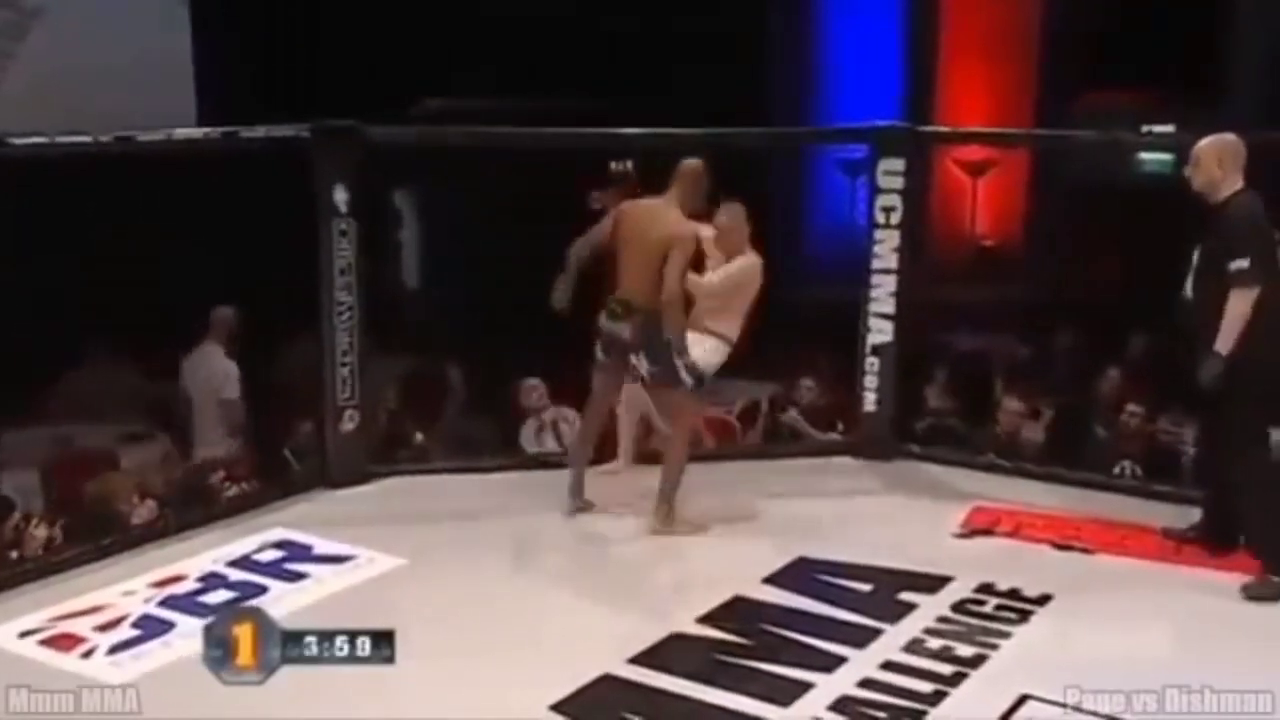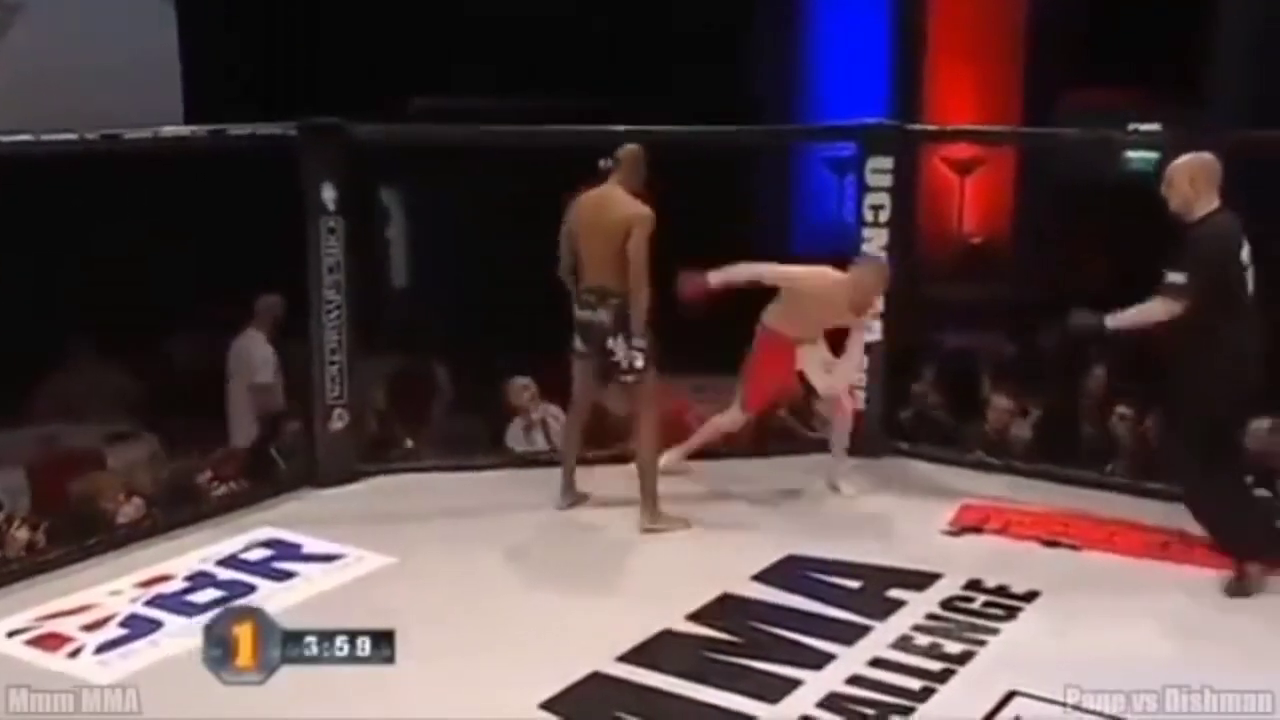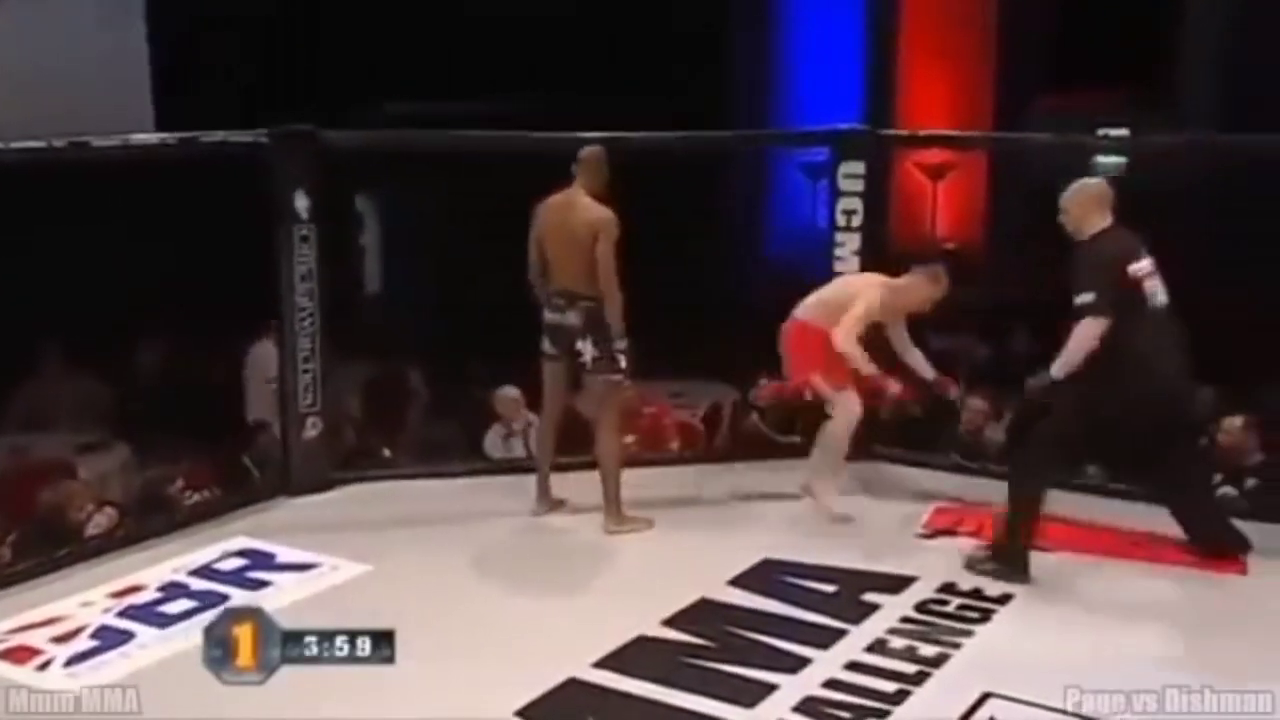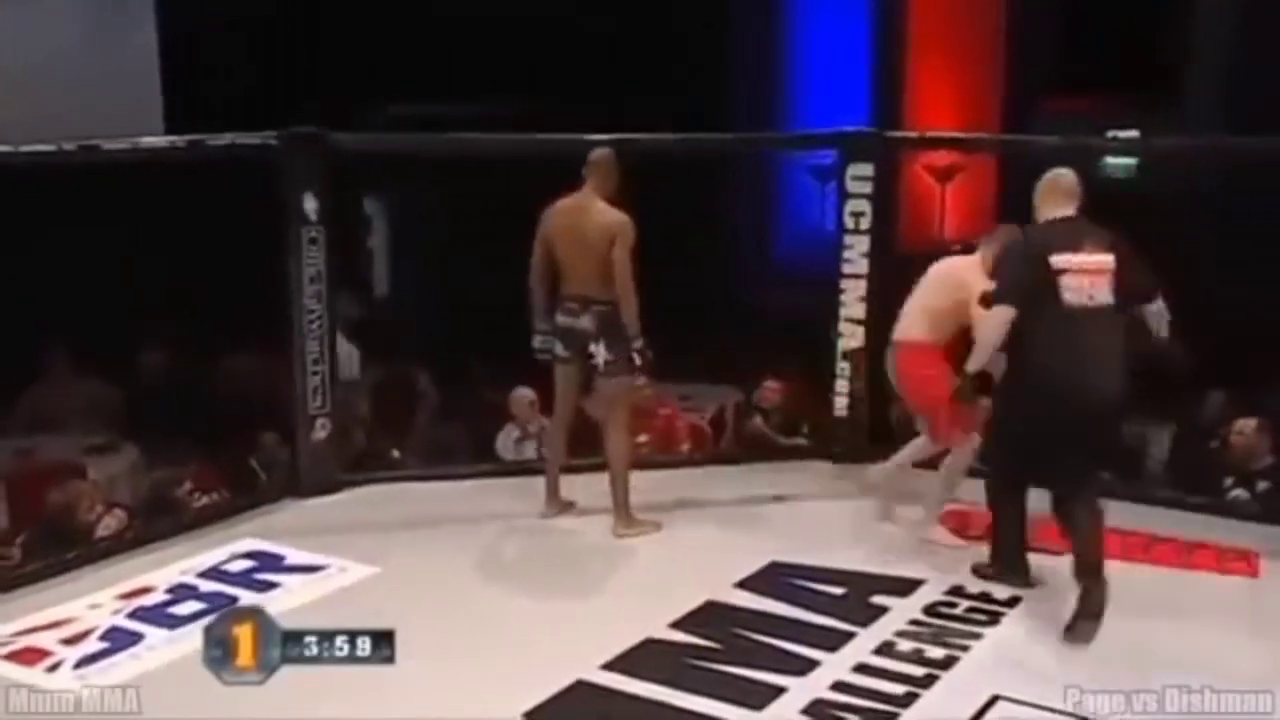
dt=0.3s
person 1, frame 1
left shoulder: (1242, 217)
right shoulder: (1236, 212)
left wrist: (1219, 354)
right wrist: (1218, 353)
right hip: (1237, 353)
right knee: (1219, 441)
right ankle: (1218, 527)
person 1, frame 2
left shoulder: (1209, 239)
right shoulder: (1219, 229)
left elbow: (1172, 303)
left wrist: (1105, 322)
left hip: (1217, 368)
right hip: (1217, 362)
left knee: (1185, 455)
right knee: (1208, 453)
person 1, frame 3
left shoulder: (1094, 257)
right shoulder: (1131, 246)
left elbow: (1094, 325)
left wrist: (1054, 374)
left hip: (1121, 381)
right hip: (1164, 377)
left knee: (1033, 454)
right knee: (1173, 461)
left ankle: (1009, 555)
right ankle: (1220, 537)
person 1, frame 4
left shoulder: (1028, 246)
right shoulder: (1110, 245)
left elbow: (1001, 315)
right elbow: (1152, 305)
left wrist: (971, 368)
right wrist: (1163, 339)
left hip: (1042, 383)
right hip: (1100, 386)
left knee: (1007, 467)
right knee: (1077, 486)
left ankle: (1009, 563)
right ankle: (1091, 590)
person 2, frame 1
left shoulder: (627, 210)
right shoulder: (683, 232)
left elbow: (579, 249)
right elbow: (670, 297)
left wrist: (564, 283)
right wrist: (680, 349)
left hip: (612, 319)
right hip: (645, 329)
left knee: (596, 410)
right knee: (682, 420)
left ankle: (575, 494)
right ankle: (665, 513)
person 2, frame 2
left shoulder: (578, 204)
right shoulder: (638, 213)
left elbow: (565, 269)
right elbow: (637, 280)
right wrist: (638, 338)
left hip: (585, 309)
right hip: (617, 313)
left knee: (579, 404)
right knee: (645, 411)
left ankle: (567, 489)
right ankle: (650, 511)
person 2, frame 3
left shoulder: (543, 211)
right shoulder: (602, 218)
left elbow: (535, 275)
right elbow: (608, 285)
right wrist: (619, 339)
left hip: (554, 313)
right hip: (589, 317)
left knee: (551, 411)
right knee: (607, 418)
left ankle: (543, 496)
right ankle: (614, 514)
person 2, frame 4
left shoulder: (552, 215)
right shoulder: (617, 222)
left elbow: (537, 276)
right elbow: (623, 289)
left wrist: (541, 325)
right wrist: (636, 337)
left hip: (566, 316)
right hip: (603, 320)
left knee: (561, 413)
right knee: (616, 421)
left ankle: (552, 498)
right ankle: (623, 517)
person 3, frame 1
left shoulder: (749, 264)
right shoulder: (714, 242)
left elbow: (702, 288)
left hip: (712, 341)
right hip: (690, 331)
right knee: (632, 385)
right ankle: (624, 458)
person 3, frame 2
left shoulder: (863, 311)
right shoulder: (816, 279)
left elbow: (854, 355)
right elbow: (759, 271)
left wrist: (841, 389)
right wrist: (709, 280)
left hip: (809, 345)
right hip: (775, 339)
left knee: (843, 406)
right knee: (739, 415)
left ankle: (835, 474)
right ankle: (679, 453)
person 3, frame 3
left shoulder: (894, 303)
right shoulder: (876, 294)
left elbow: (904, 346)
right elbow: (843, 339)
left wrist: (935, 379)
right wrist: (875, 377)
left hip: (823, 337)
right hip: (803, 335)
left knee: (852, 410)
right knee: (849, 408)
left ankle: (814, 480)
right ankle: (824, 485)
person 3, frame 4
left shoulder: (952, 266)
right shoulder: (979, 283)
left hip: (905, 351)
right hip: (919, 357)
left knee: (945, 434)
right knee: (967, 440)
left ankle: (887, 471)
right ankle: (930, 524)
